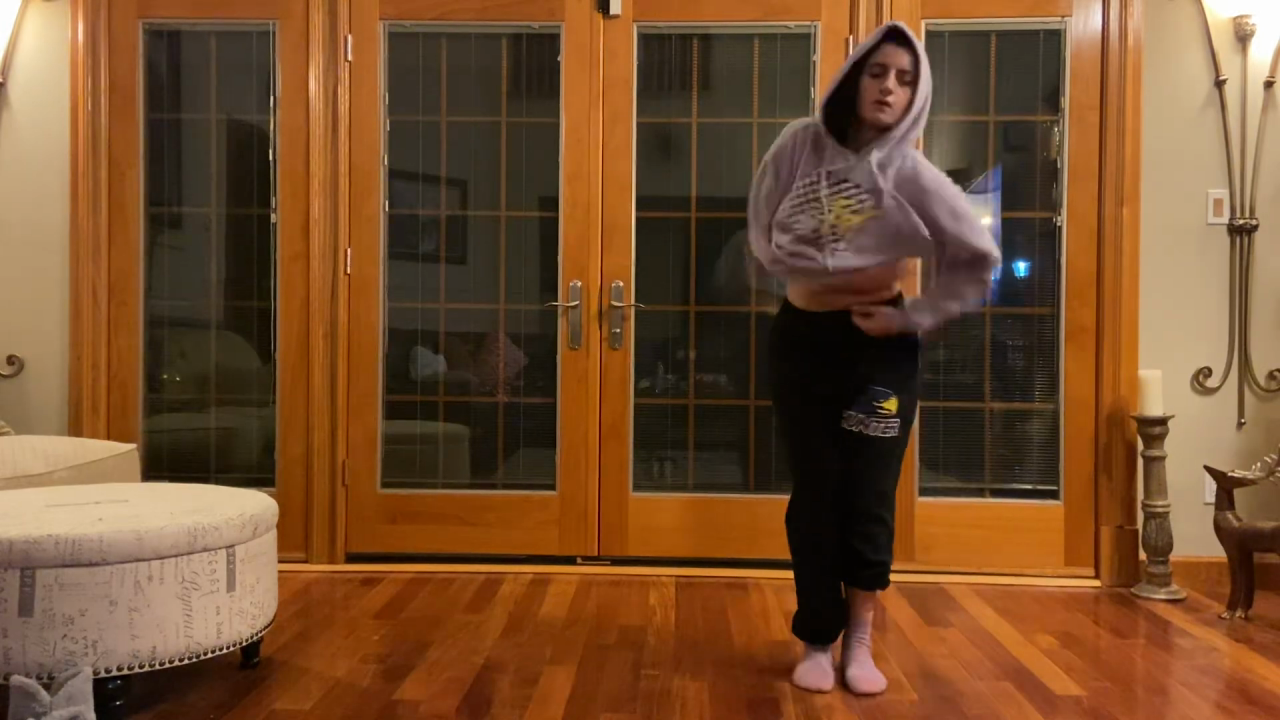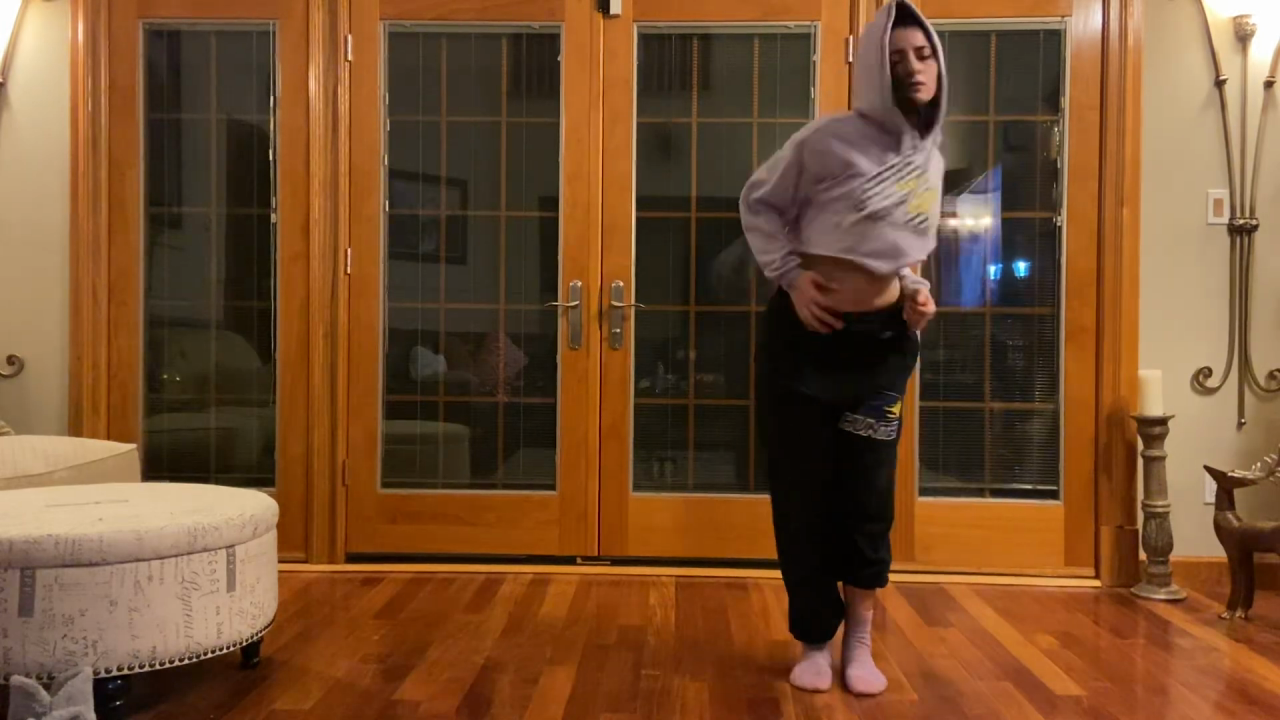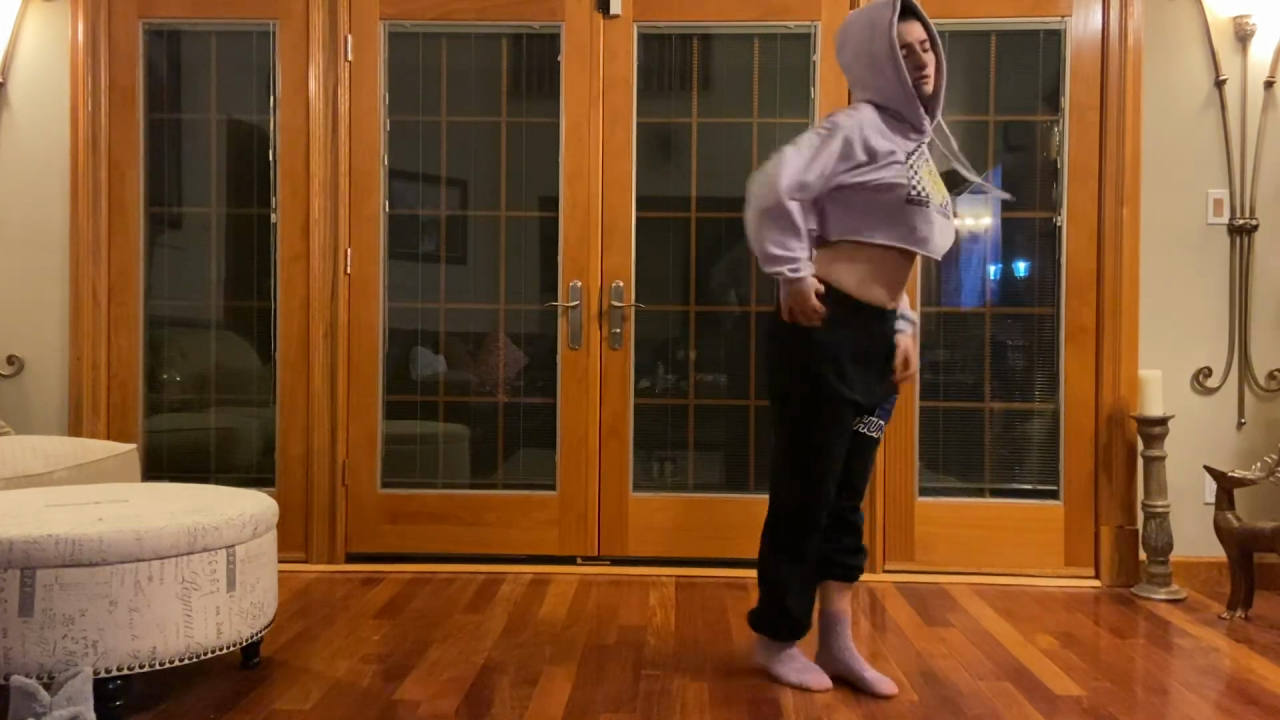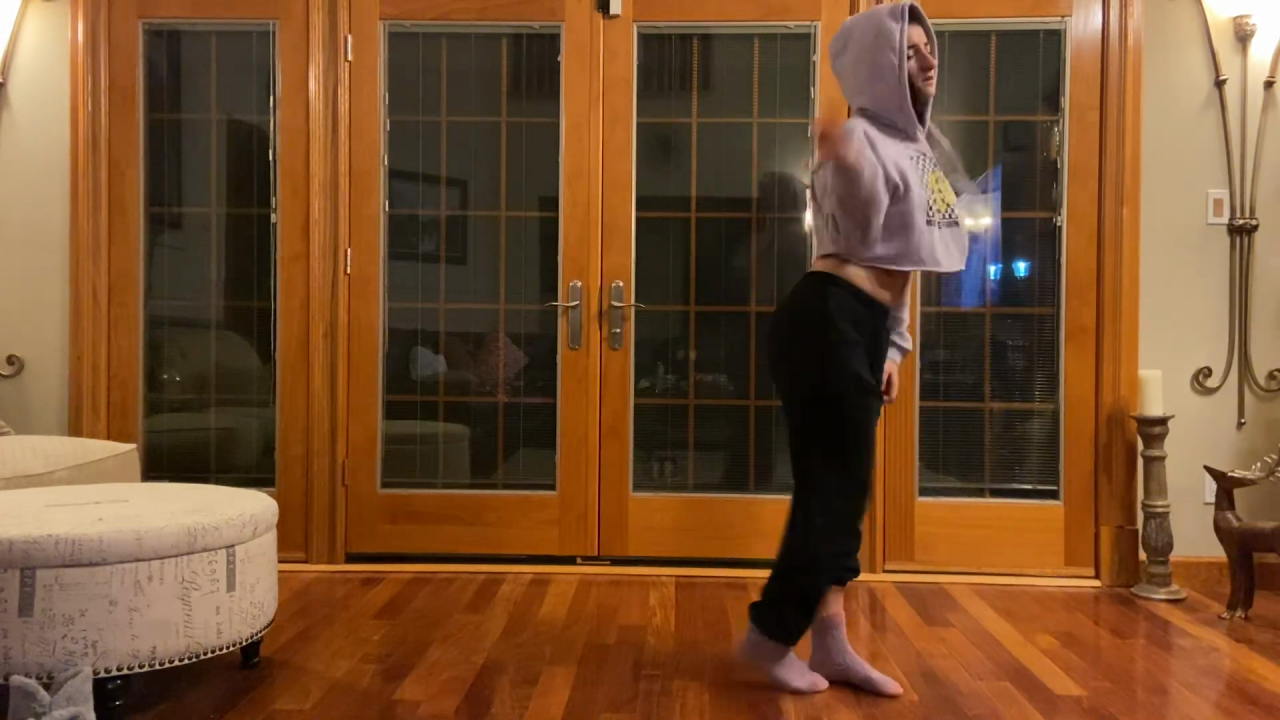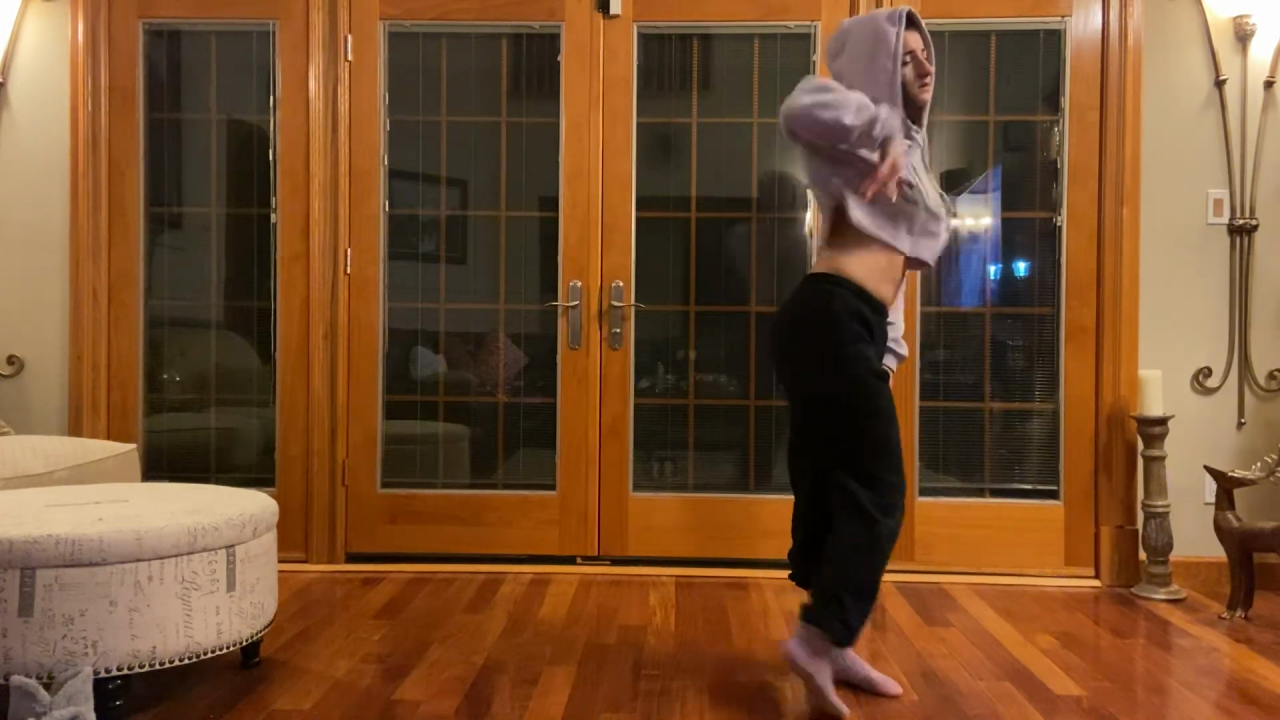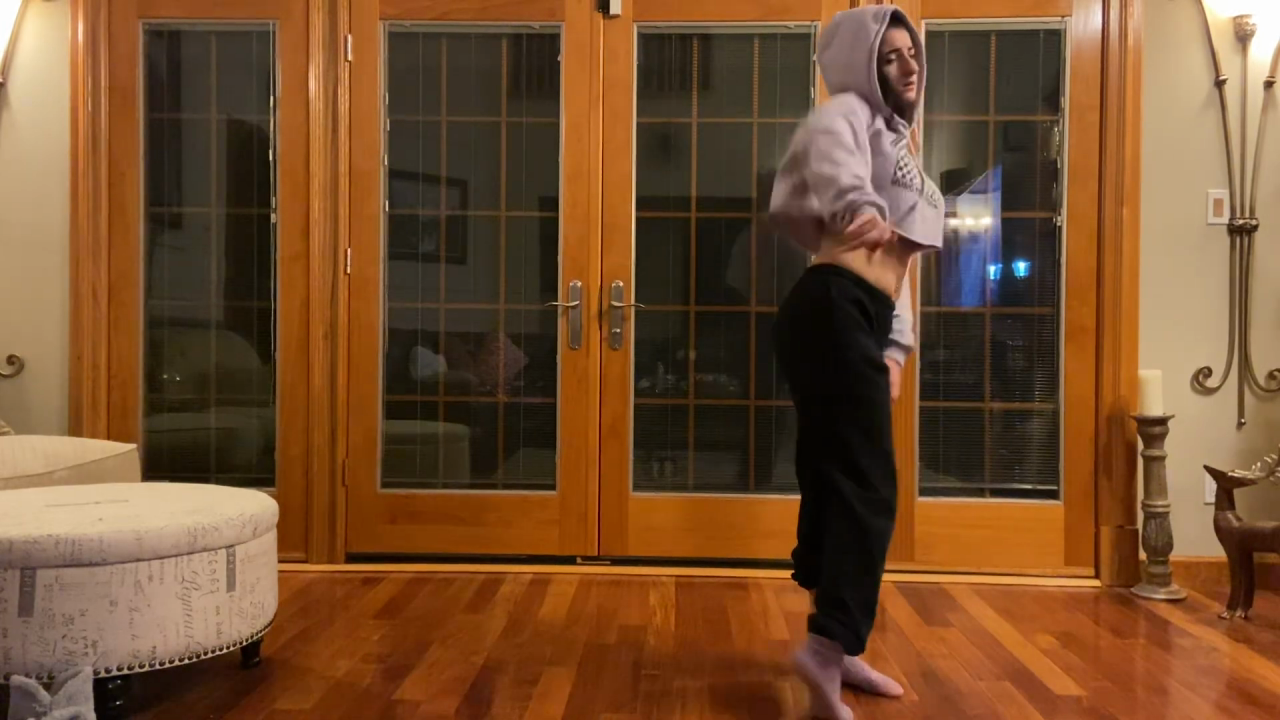
dt=0.2s
person 1, frame 1
left shoulder: (915, 176)
right shoulder: (798, 143)
left elbow: (978, 267)
right elbow: (765, 240)
left wrist: (909, 316)
right wrist: (840, 277)
left hip: (882, 343)
right hip: (803, 339)
left knee: (867, 495)
right knee: (816, 492)
left ankle: (859, 643)
right ankle: (818, 639)
person 1, frame 2
left shoulder: (929, 159)
right shoulder: (831, 139)
right elbow: (758, 204)
left wrist: (914, 287)
right wrist: (792, 278)
left hip: (881, 342)
right hip: (803, 336)
left knee: (866, 495)
right knee: (800, 493)
left ankle: (858, 643)
right ankle: (814, 639)
person 1, frame 3
left shoulder: (915, 140)
right shoulder: (859, 126)
right elbow: (774, 187)
left wrist: (902, 326)
right wrist: (793, 275)
left hip: (873, 334)
right hip: (825, 327)
left knee: (843, 493)
right knee: (806, 487)
left ankle: (836, 646)
right ankle: (776, 637)
person 1, frame 4
left shoulder: (913, 143)
right shoulder: (864, 137)
right elbow: (856, 236)
left wrist: (895, 346)
right wrist: (848, 164)
left hip: (863, 332)
right hip: (831, 322)
left knee: (836, 489)
right knee: (839, 487)
left ankle: (831, 647)
right ankle: (770, 636)
person 1, frame 5
left shoulder: (906, 151)
right shoulder: (873, 136)
right elbow: (802, 108)
left wrist: (889, 354)
right wrist: (885, 136)
left hip: (852, 328)
right hip: (831, 321)
left knee: (832, 489)
right knee: (876, 488)
left ankle: (832, 646)
right ankle: (820, 636)
person 1, frame 6
left shoulder: (893, 142)
right shoulder: (851, 118)
right elbow: (817, 142)
left wrist: (895, 347)
right wrist: (853, 207)
left hip: (854, 321)
right hip: (833, 313)
left knee: (835, 485)
right knee: (865, 485)
left ankle: (834, 649)
right ankle: (828, 644)
